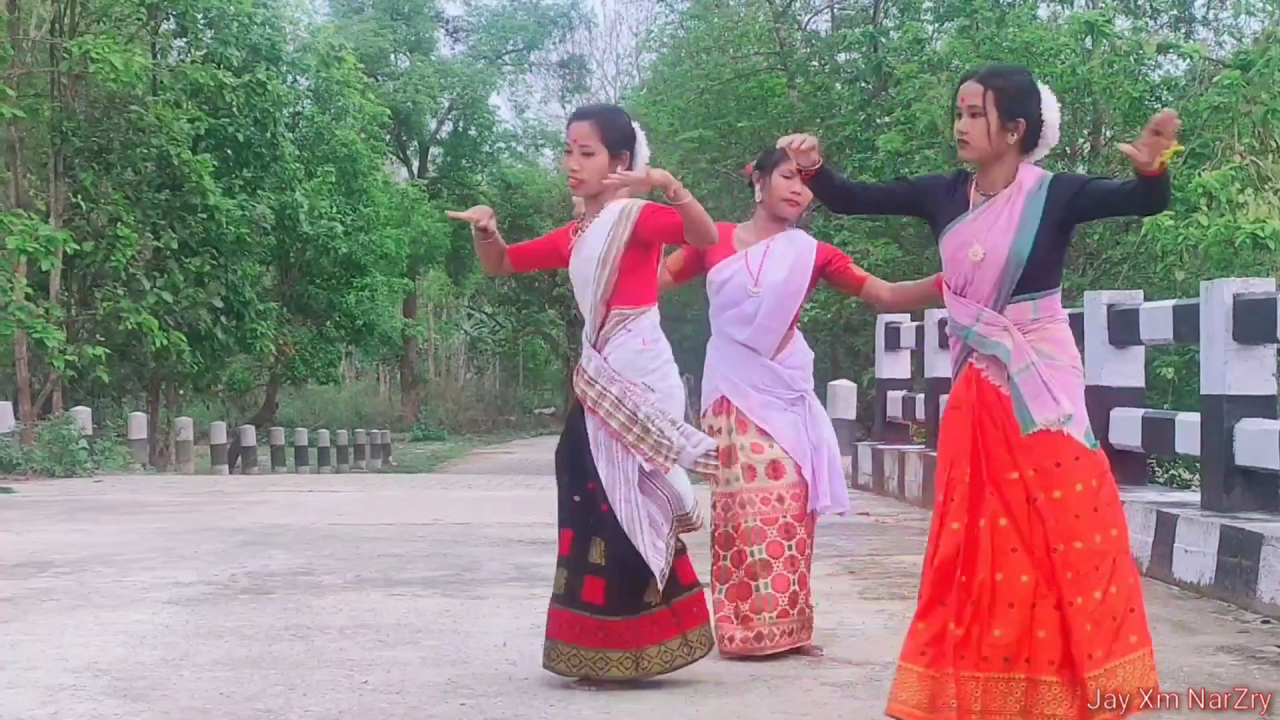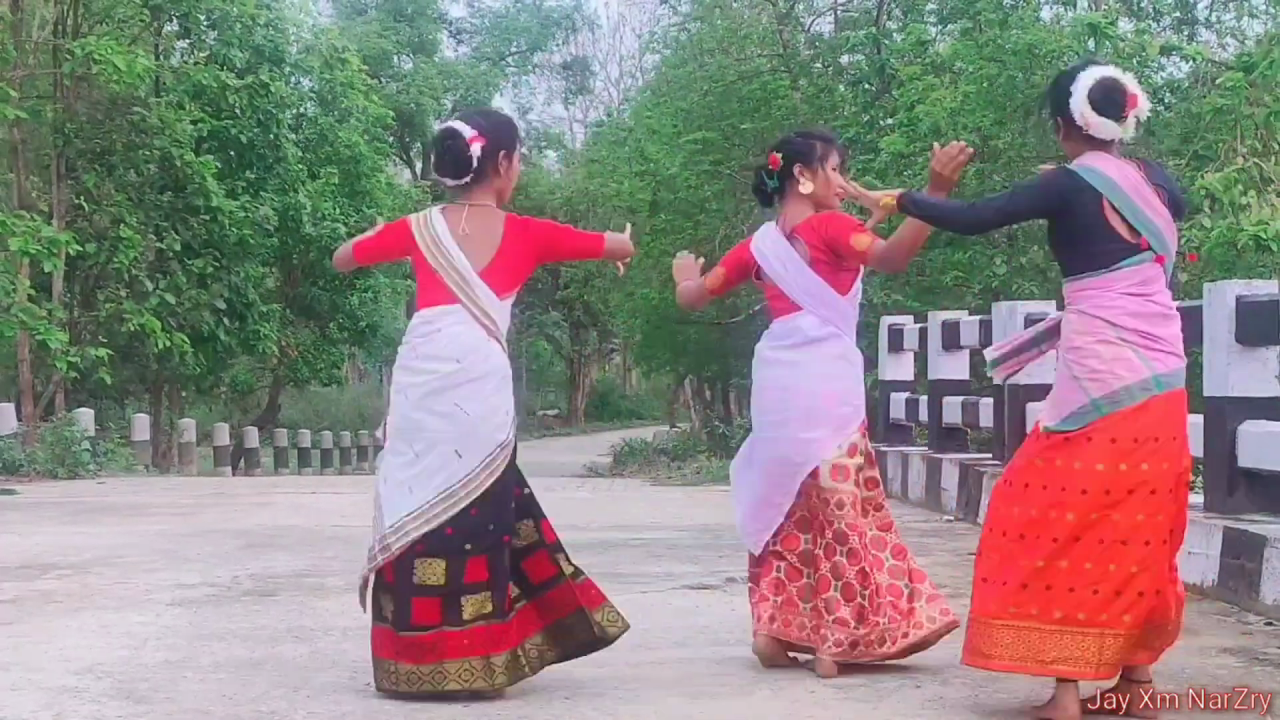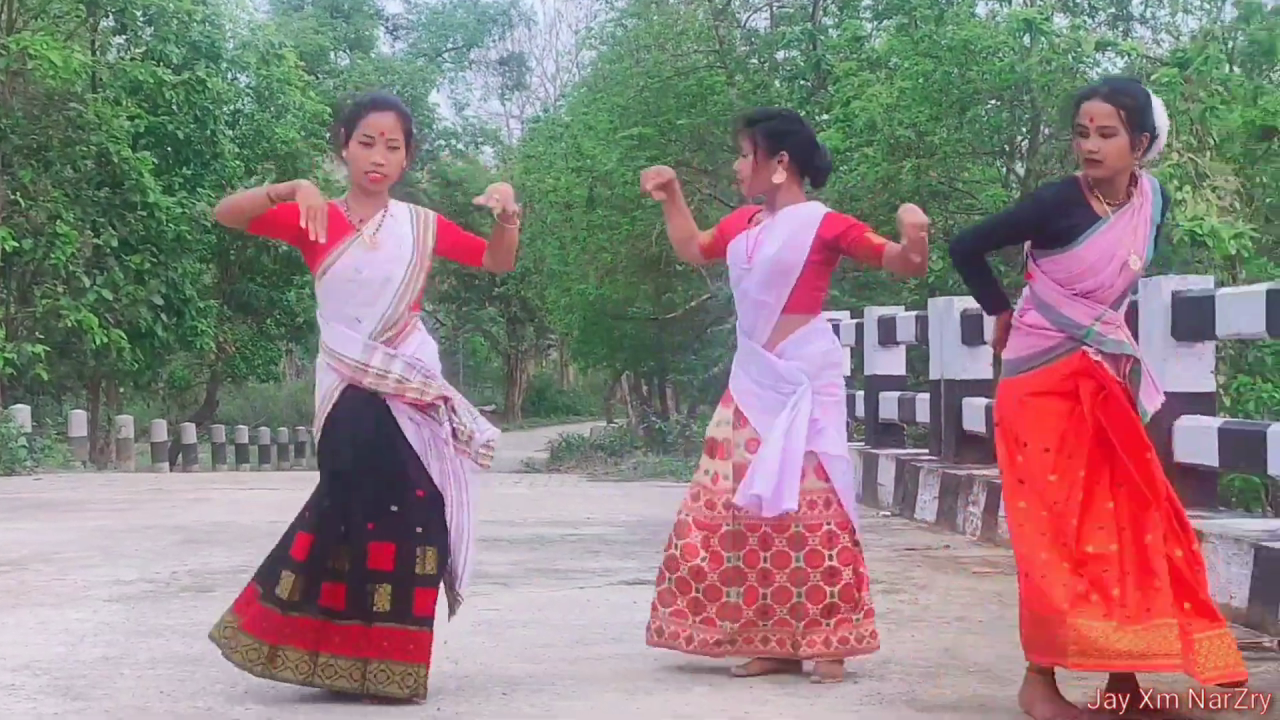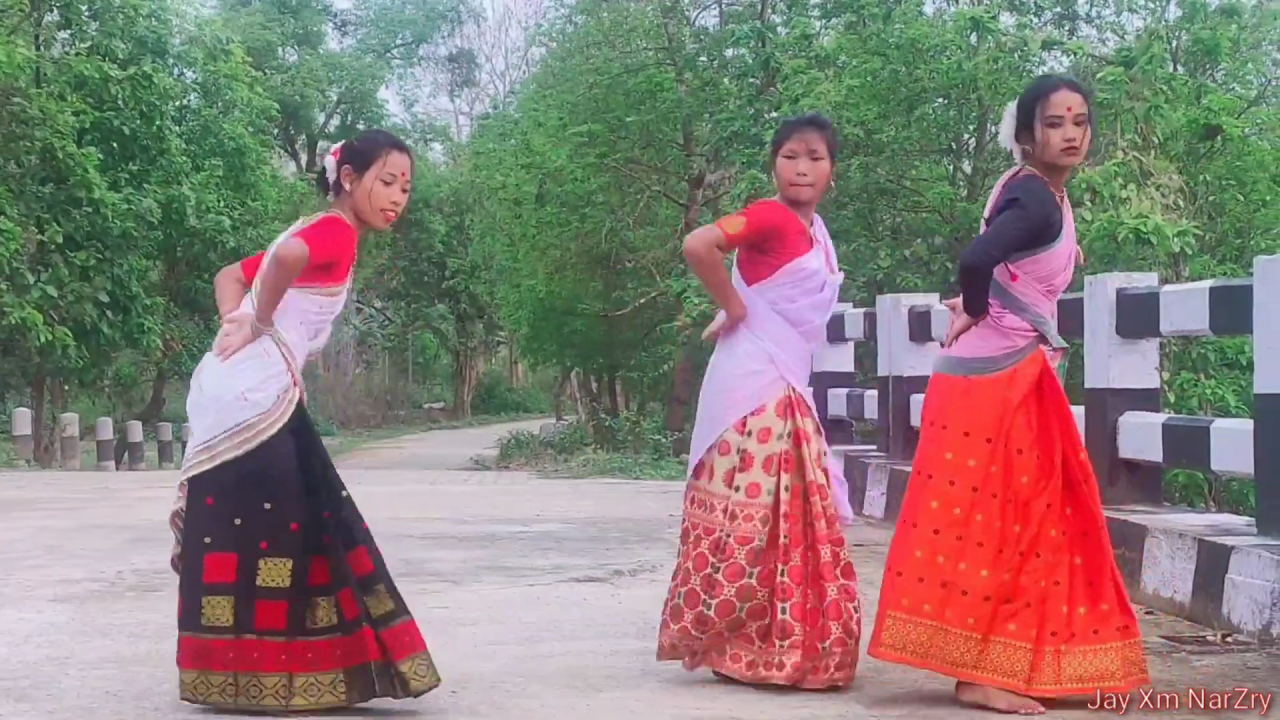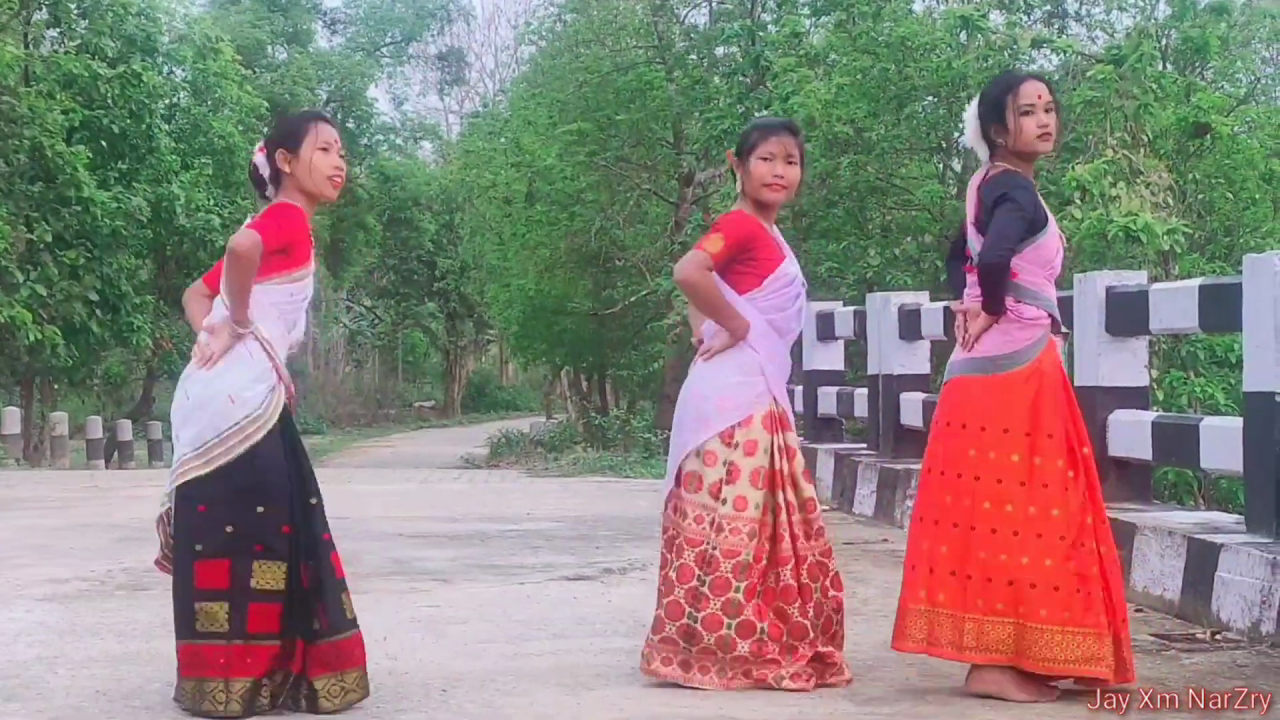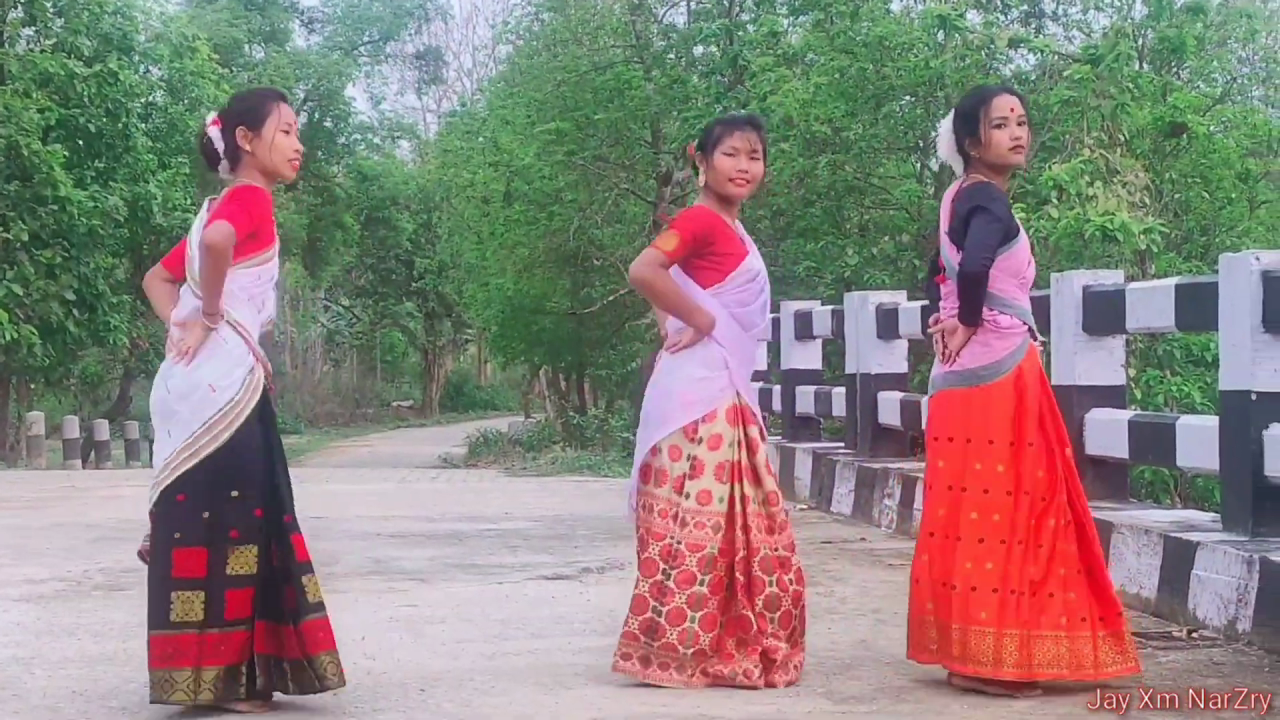
dt=0.7s
person 1, frame 1
left shoulder: (1053, 193)
right shoulder: (945, 194)
left elbow: (1142, 200)
right elbow: (846, 199)
left wrist: (1154, 162)
right wrist: (813, 166)
left hip: (1040, 389)
right hip: (976, 389)
left knee: (1067, 535)
right knee: (977, 538)
person 1, frame 2
left shoulder: (1068, 182)
right shoulder: (1151, 175)
left elbow: (978, 218)
left wrist: (900, 199)
left hip: (1102, 378)
right hip: (1158, 380)
left knee: (1056, 519)
right knee: (1132, 531)
person 1, frame 3
left shoulder: (1153, 198)
right shoulder: (1057, 201)
right elbow: (965, 246)
right wrist: (1000, 315)
left hip: (1112, 374)
right hip: (1046, 375)
left knee: (1129, 514)
right knee: (1062, 521)
left ankle: (1117, 662)
person 1, frame 4
left shoulder: (1031, 191)
right shoulder: (1038, 199)
left elbow: (988, 262)
right elbow: (978, 259)
left wrist: (974, 311)
right wrist: (975, 314)
left hip: (1017, 375)
right hip: (996, 377)
left knee: (1034, 516)
right knee: (990, 520)
left ankle: (1007, 664)
right ankle: (979, 673)
person 1, frame 5
left shoulder: (993, 186)
right shoulder: (1015, 188)
left elbow: (963, 256)
right elbow: (995, 258)
right wrist: (992, 313)
left hip: (998, 368)
right hip: (1014, 366)
left knee: (1003, 509)
right knee: (1017, 510)
left ankle: (1001, 656)
right ankle: (994, 663)
person 1, frame 6
left shoulder: (963, 198)
right shoulder: (989, 199)
left elbow: (946, 272)
right elbow: (974, 267)
right wrist: (970, 325)
left hip: (973, 377)
right hip: (995, 375)
left knee: (989, 509)
right knee: (1002, 506)
left ankle: (976, 655)
right ankle: (978, 663)
person 2, frame 1
left shoulder: (642, 215)
right shoulder: (575, 234)
left elbow: (707, 238)
right elbow: (500, 265)
left wrist: (671, 185)
right wrist: (485, 228)
left hip: (636, 379)
right hip: (604, 382)
left knee: (624, 504)
right knee: (602, 502)
left ankle: (618, 650)
right ankle: (622, 643)
person 2, frame 2
left shoulder: (418, 226)
right shoulder: (524, 231)
left elbow: (345, 257)
right elbow: (615, 250)
left wrist: (372, 233)
right wrist: (621, 239)
left hip: (419, 378)
right hip: (480, 383)
left knee: (422, 511)
right knee: (492, 507)
left ankle: (418, 663)
right ankle: (474, 661)
person 2, frame 3
left shoulder: (422, 223)
right shoulder: (318, 219)
left elbow: (499, 260)
right elbow: (226, 214)
left wrist: (508, 213)
right wrist: (289, 189)
left hip: (412, 390)
right hip: (350, 389)
left knee: (407, 514)
right knee: (352, 512)
left ankle: (388, 665)
person 2, frame 4
left shoulder: (314, 231)
right shoulder: (339, 231)
left elbow: (231, 276)
right elbow: (293, 260)
left wrist: (233, 328)
right wrist: (256, 325)
left hip: (241, 389)
right hip: (254, 394)
left knee: (293, 521)
right knee: (267, 527)
right ankle: (257, 677)
person 2, frame 5
left shoulder: (274, 230)
right shoulder: (287, 218)
left elbow: (197, 293)
right elbow: (240, 246)
left wrist: (213, 335)
right wrist: (235, 326)
left hip: (232, 398)
right hip: (242, 399)
left knee: (256, 535)
right knee: (252, 535)
person 2, frame 6
left shoulder: (223, 206)
right shoulder: (250, 197)
left elbow: (157, 279)
right elbow: (217, 241)
left wrist: (185, 327)
right wrist: (209, 317)
left hip: (204, 385)
right hip: (222, 385)
left knee: (244, 520)
right knee: (224, 523)
left ankle: (228, 676)
right ankle: (210, 681)
person 3, frame 1
left shoulder: (813, 253)
right shoulder: (714, 240)
left elbow: (885, 293)
right elbow: (653, 279)
left wrist: (944, 283)
left hip: (784, 391)
right hip: (729, 391)
left knee: (786, 508)
right knee: (739, 510)
left ankle: (781, 626)
right ankle: (743, 627)
person 3, frame 2
left shoulder: (758, 245)
right shoulder: (831, 228)
left elbow: (691, 297)
right elbow: (887, 254)
left wrist: (685, 268)
right wrist: (936, 188)
left hip: (777, 383)
right hip: (829, 384)
left knee: (786, 510)
right knee: (843, 513)
left ankle: (778, 631)
right ankle: (837, 640)
person 3, frame 3
left shoulder: (827, 223)
right shoulder: (741, 223)
left elbow: (905, 265)
right elbow: (692, 249)
left wrist: (915, 234)
right wrist: (672, 197)
left hip: (804, 383)
right hip: (751, 383)
left knee: (806, 508)
right knee: (722, 506)
left ankle: (823, 638)
right ankle: (770, 639)
person 3, frame 4
left shoulder: (811, 229)
right shoulder: (772, 215)
right elbow: (698, 245)
right wrist: (732, 306)
left hip: (784, 389)
right hip: (752, 386)
left knee: (805, 517)
right knee: (743, 516)
left ankle: (792, 649)
right ankle: (718, 645)
person 3, frame 5
left shoulder: (767, 235)
right shoulder: (738, 225)
left elbow: (706, 299)
right elbow: (688, 274)
left wrist: (711, 332)
right wrist: (734, 326)
left hip: (762, 401)
right hip: (733, 401)
left knee: (790, 526)
right knee: (728, 527)
left ankle: (778, 651)
right ankle: (707, 654)
person 3, frame 6
left shoulder: (727, 230)
right shoulder: (701, 220)
left elbow: (675, 296)
right elbow: (642, 270)
left wrist: (683, 328)
right wrist: (700, 322)
left hip: (727, 395)
right hip: (699, 394)
left knee: (749, 525)
right knee: (695, 522)
left ankle: (736, 651)
right ankle: (680, 654)
